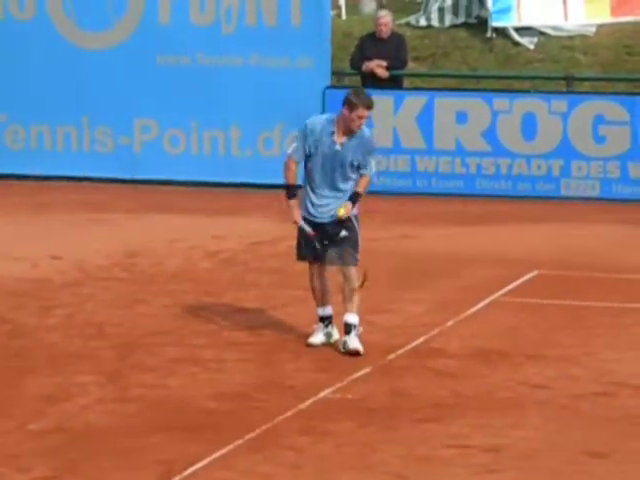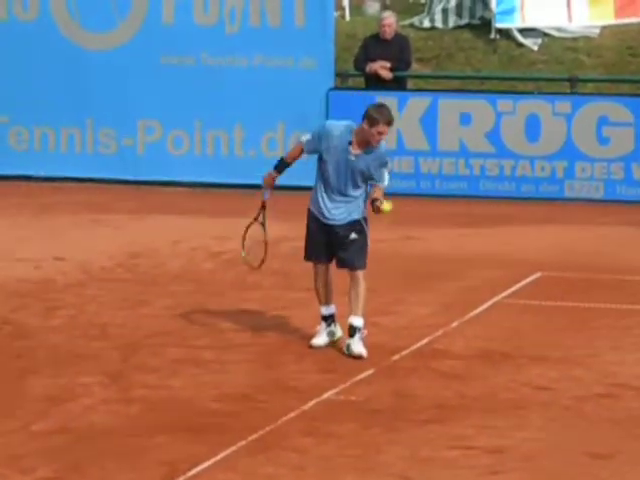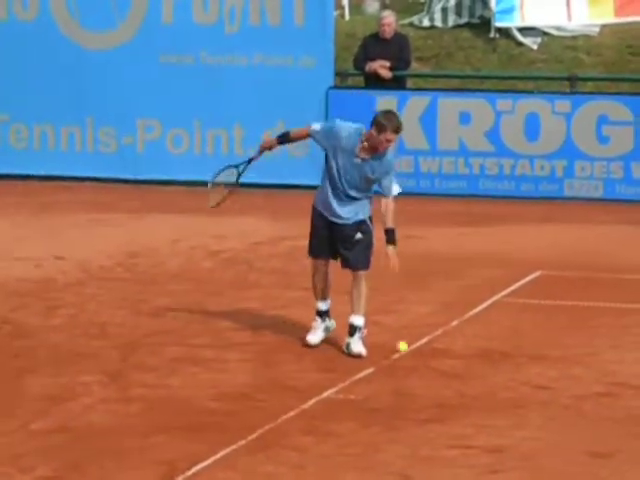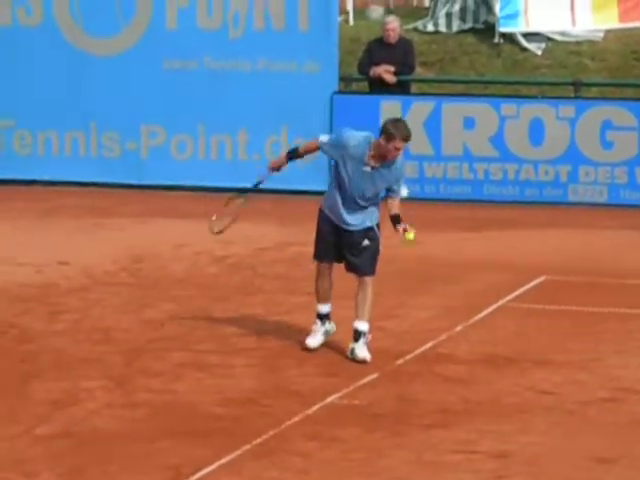
dt=0.2s
person 1, frame 1
left shoulder: (365, 139)
right shoulder: (314, 127)
left elbow: (366, 173)
right elbow: (293, 162)
left wrist: (353, 200)
right wrist: (292, 200)
left hip: (343, 212)
right hip: (311, 211)
left knee: (350, 268)
right knee: (315, 267)
left ankle: (351, 331)
right ankle: (326, 324)
person 1, frame 2
left shoulder: (380, 154)
right shoulder: (331, 131)
left elbow: (378, 184)
right elbow: (300, 148)
left wrist: (377, 203)
right wrist: (276, 172)
left hip: (352, 217)
right hip: (320, 212)
left knee: (357, 272)
right knee: (320, 267)
left ankle: (355, 334)
right ankle: (329, 324)
person 1, frame 3
left shoulder: (386, 161)
right shoulder: (340, 132)
left elbow: (387, 199)
right elbow: (309, 131)
left wrist: (391, 243)
right wrist: (277, 141)
left hip: (357, 217)
right hip: (325, 210)
left knee: (359, 273)
right knee: (319, 263)
left ankle: (356, 333)
right ankle: (324, 318)
person 1, frame 4
left shoulder: (396, 167)
right shoulder: (348, 141)
left elbow: (393, 196)
right elbow: (317, 145)
left wrist: (398, 221)
right wrist: (286, 158)
left hip: (364, 223)
right hip: (332, 216)
left knee: (365, 278)
right knee: (323, 267)
left ankle: (360, 339)
right ankle: (324, 321)
